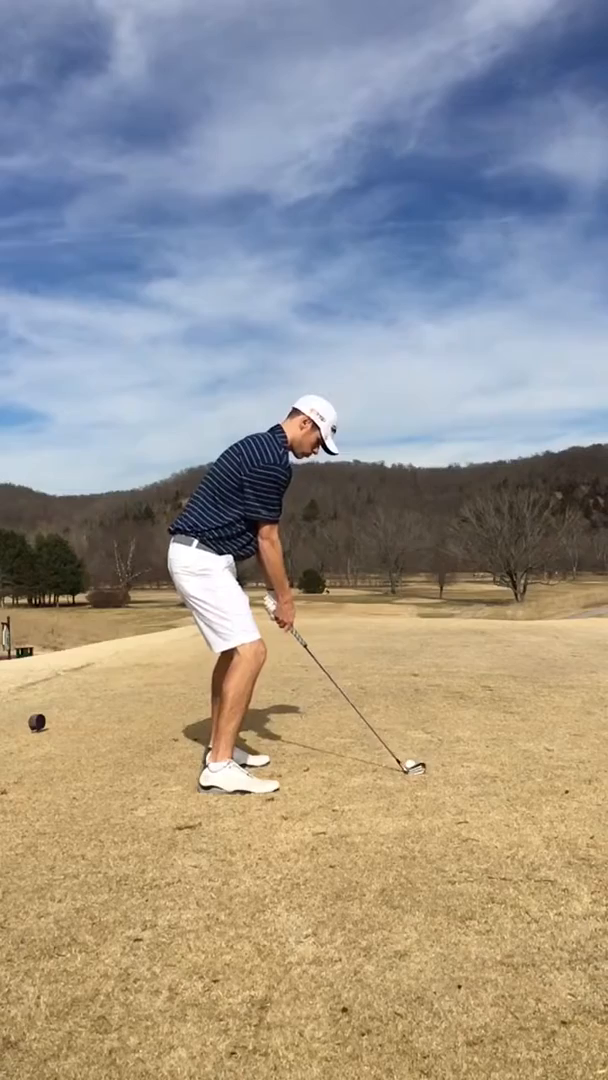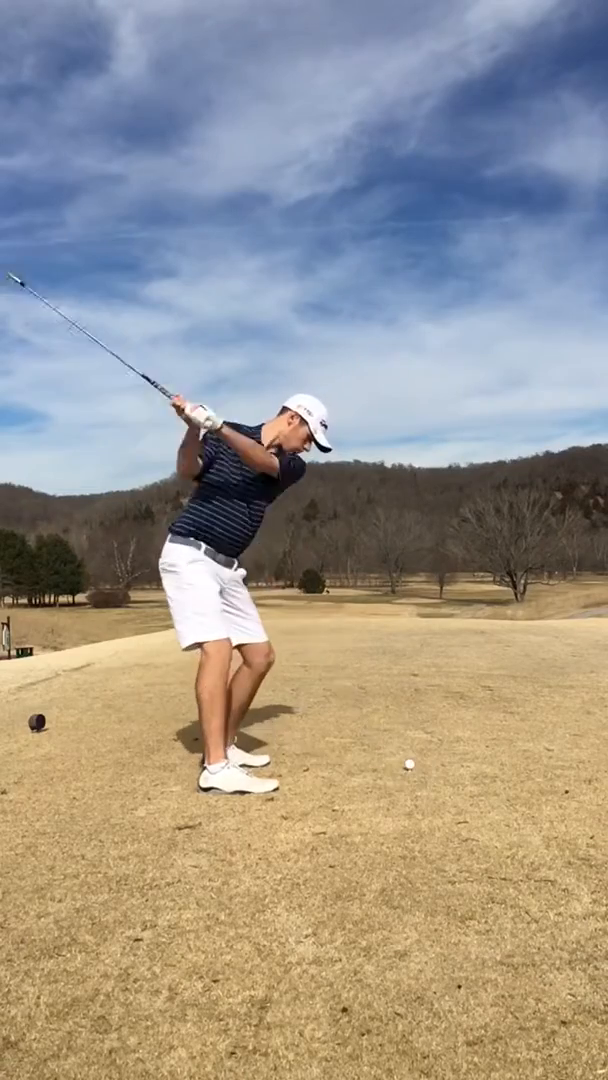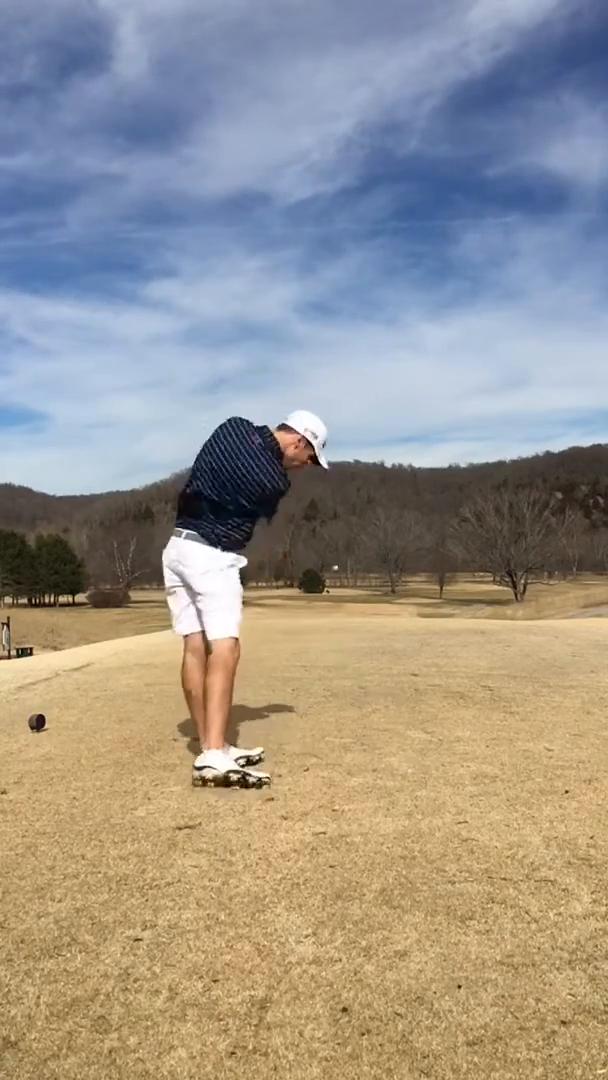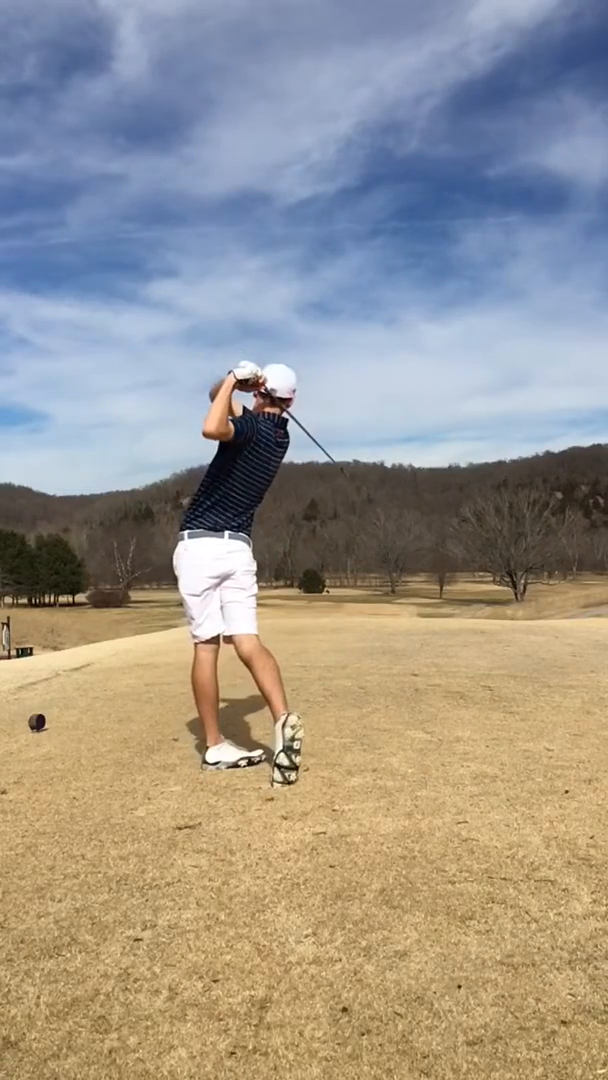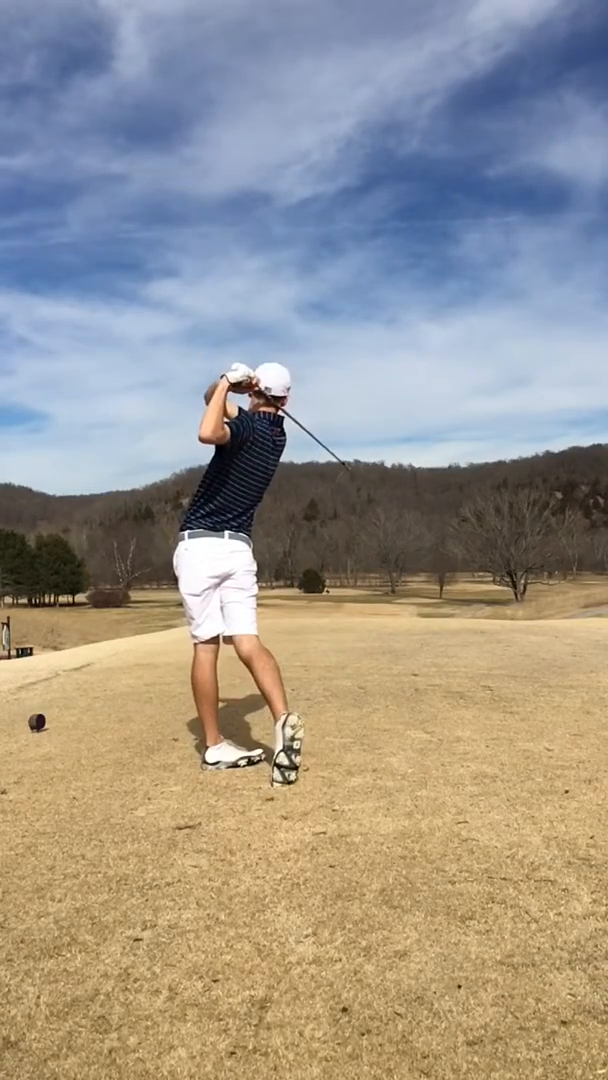
dt=0.7s
person 1, frame 1
left shoulder: (261, 448)
right shoulder: (272, 460)
left elbow: (259, 534)
right elbow: (268, 539)
left wrist: (274, 591)
right wrist: (285, 598)
left hip: (201, 556)
right hip: (202, 559)
left knee: (235, 650)
right knee: (250, 652)
left ankle: (220, 747)
right ankle: (219, 767)
person 1, frame 2
left shoulder: (291, 465)
right shoulder: (218, 442)
left elbow: (258, 458)
right elbow: (187, 470)
left wrist: (217, 426)
right wrist: (193, 429)
left hip: (227, 569)
right hip: (189, 559)
left knee: (260, 655)
right knee: (217, 652)
left ankle: (224, 748)
right ankle: (215, 771)
person 1, frame 3
left shoulder: (236, 429)
right shoulder: (274, 481)
left hip: (181, 548)
right hip: (213, 557)
left knee: (196, 649)
right knee: (224, 649)
left ankle: (212, 742)
right ankle: (213, 754)
person 1, frame 4
left shoulder: (252, 426)
right shoulder: (280, 435)
left elbow: (212, 429)
right elbow: (219, 398)
left wrist: (235, 378)
right wrist: (233, 385)
left hip: (200, 546)
right hip: (237, 548)
left knee: (206, 645)
right knee: (248, 643)
left ankle: (215, 746)
right ankle: (283, 718)
person 1, frame 5
left shoulder: (247, 425)
right shoulder: (277, 433)
left elbow: (208, 434)
right elbow: (212, 399)
left wrist: (228, 381)
right wrist: (225, 386)
left hip: (200, 547)
right hip: (238, 549)
left knee: (205, 645)
right knee: (248, 643)
left ankle: (214, 746)
right ankle: (284, 719)
